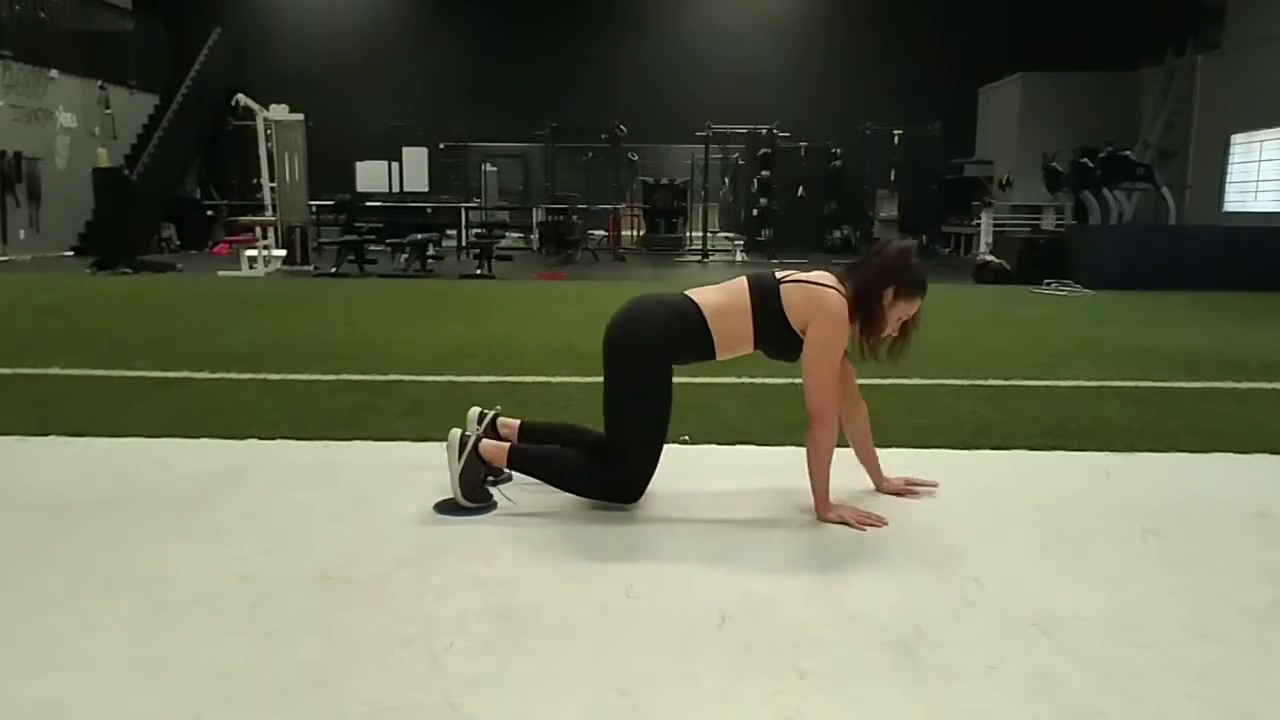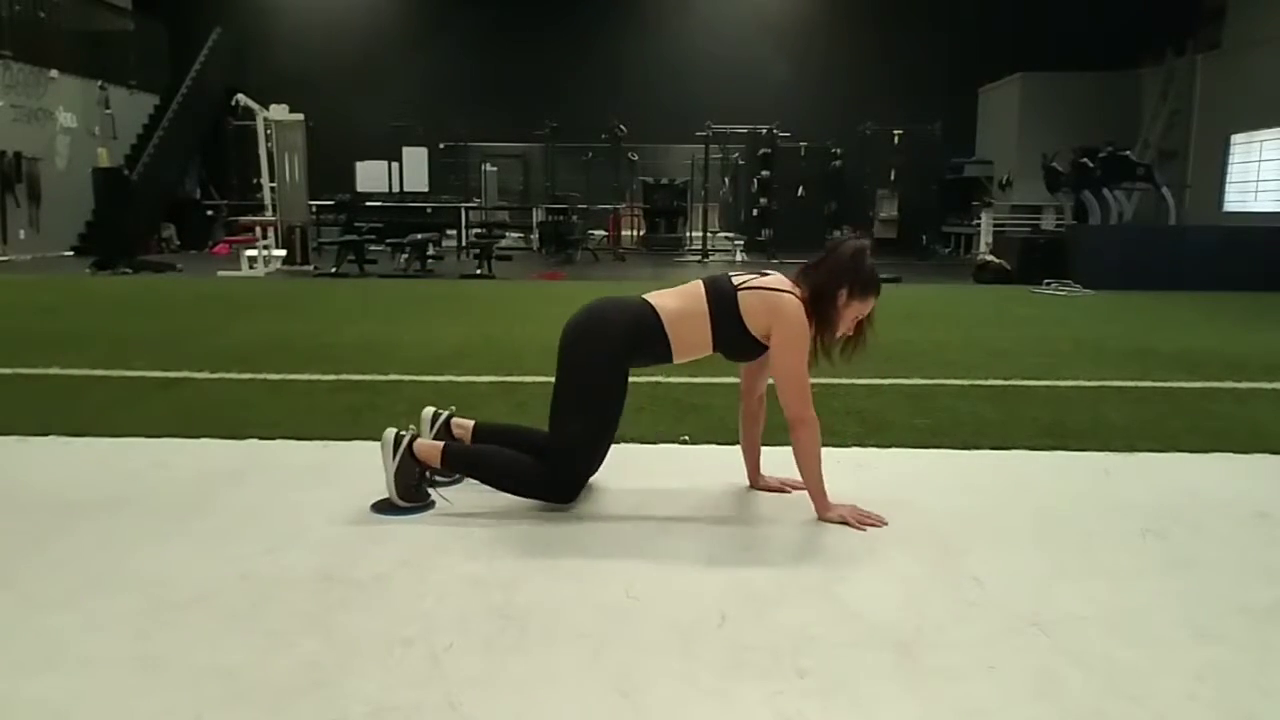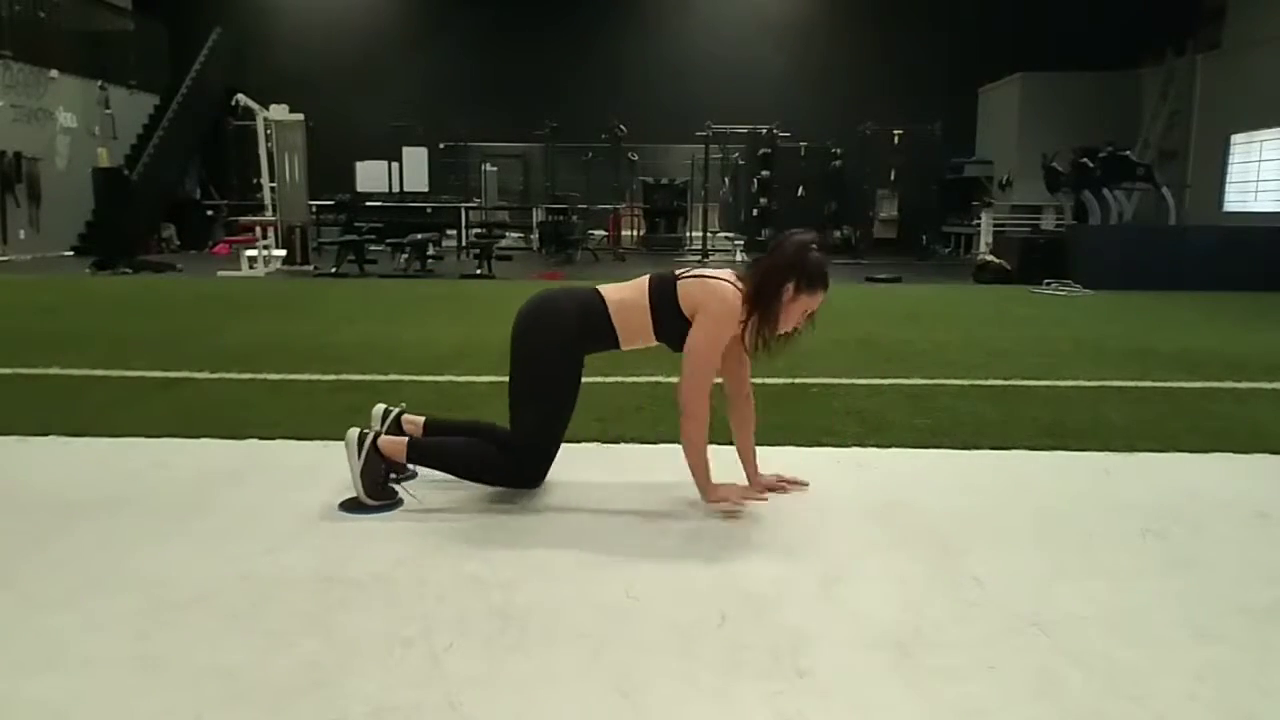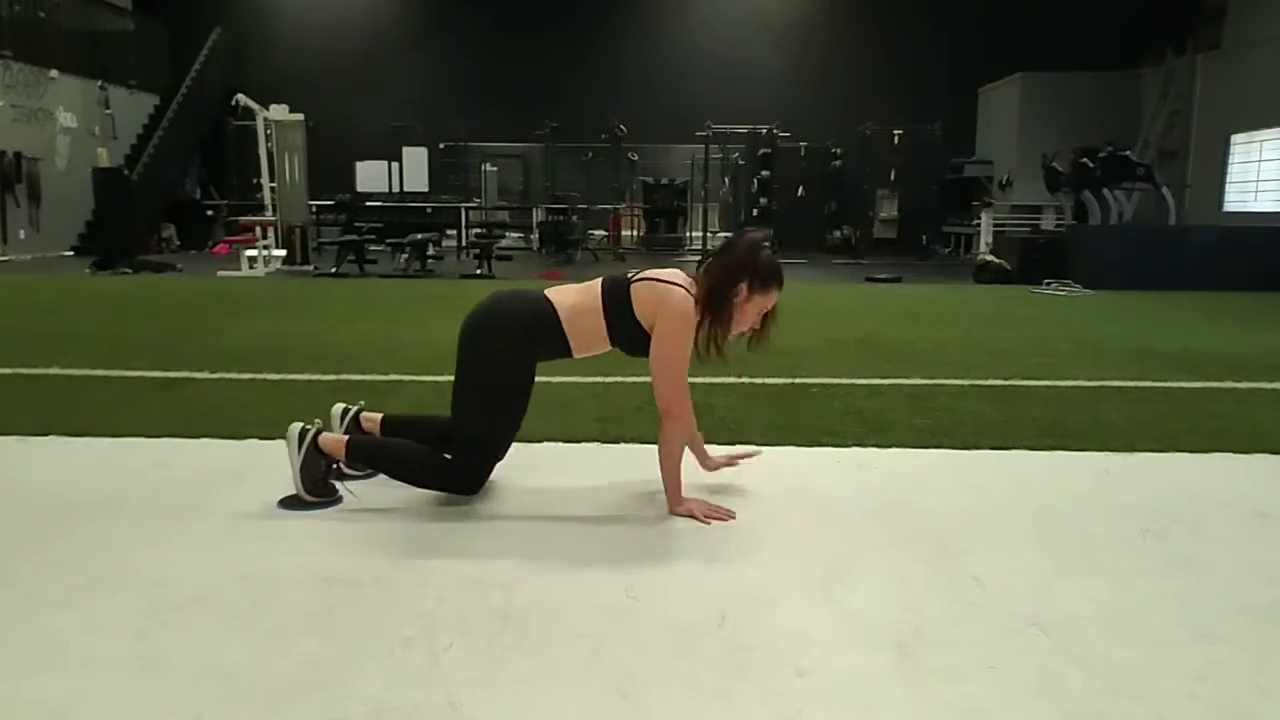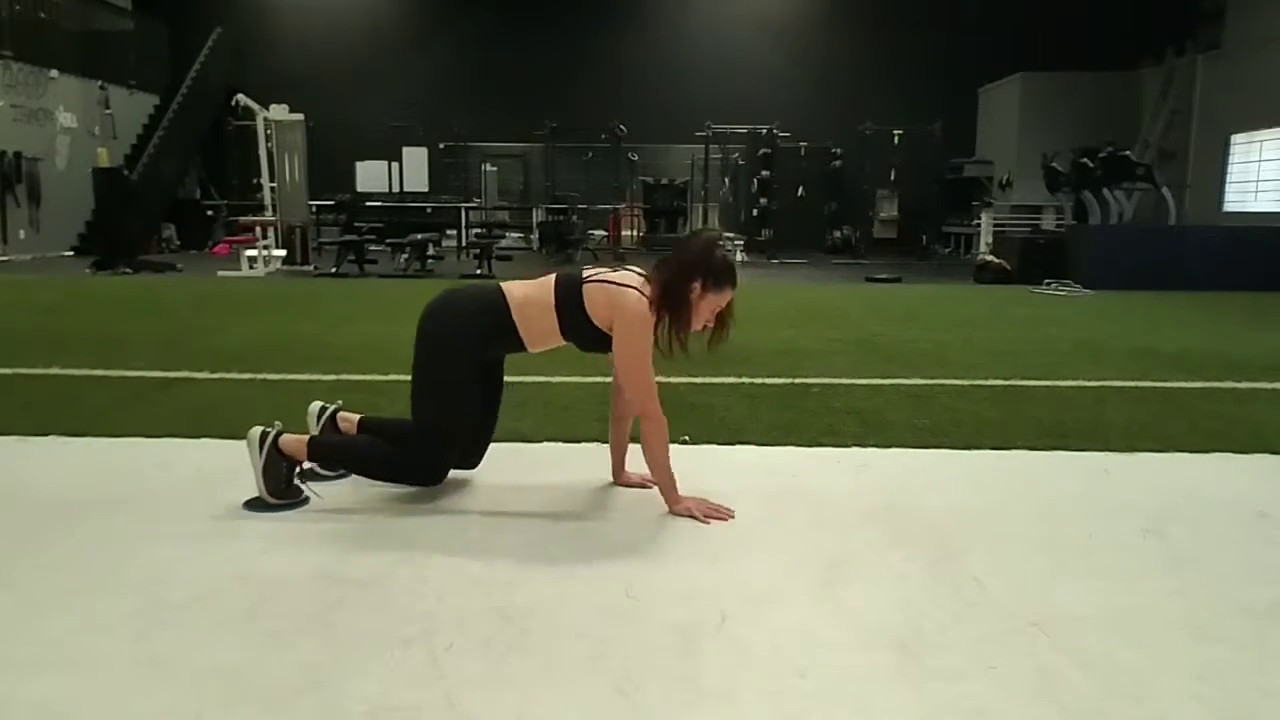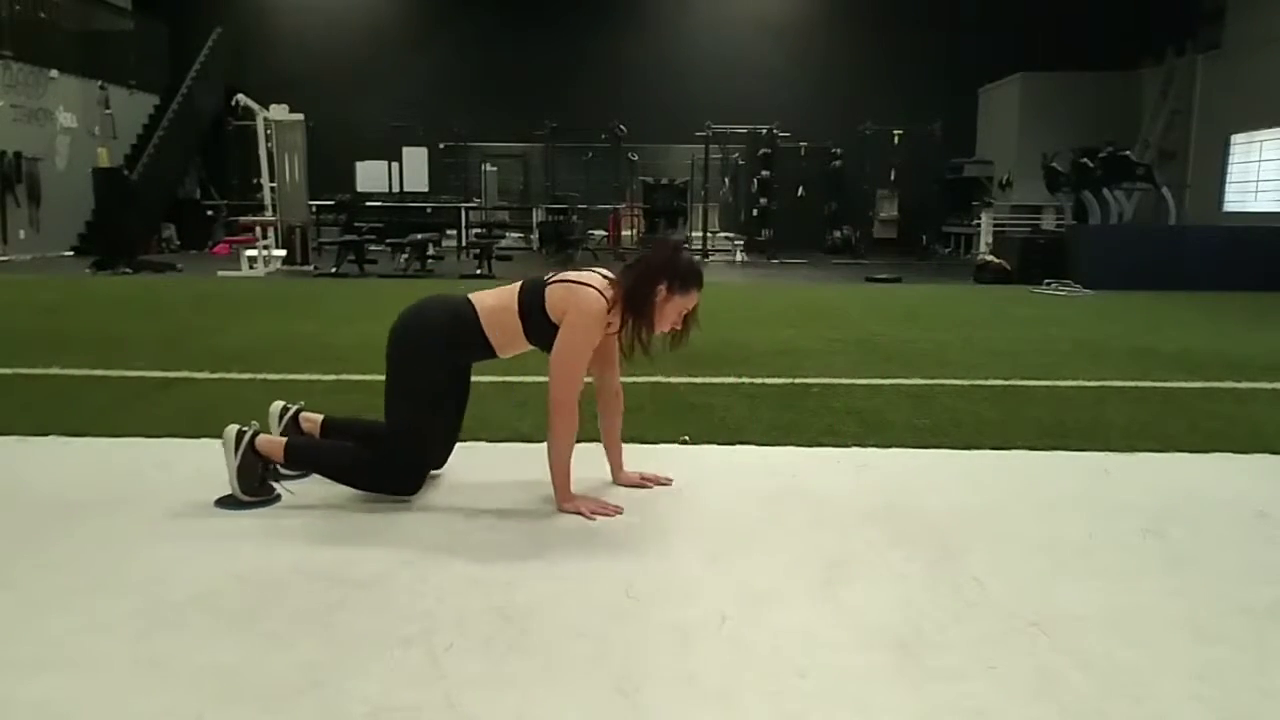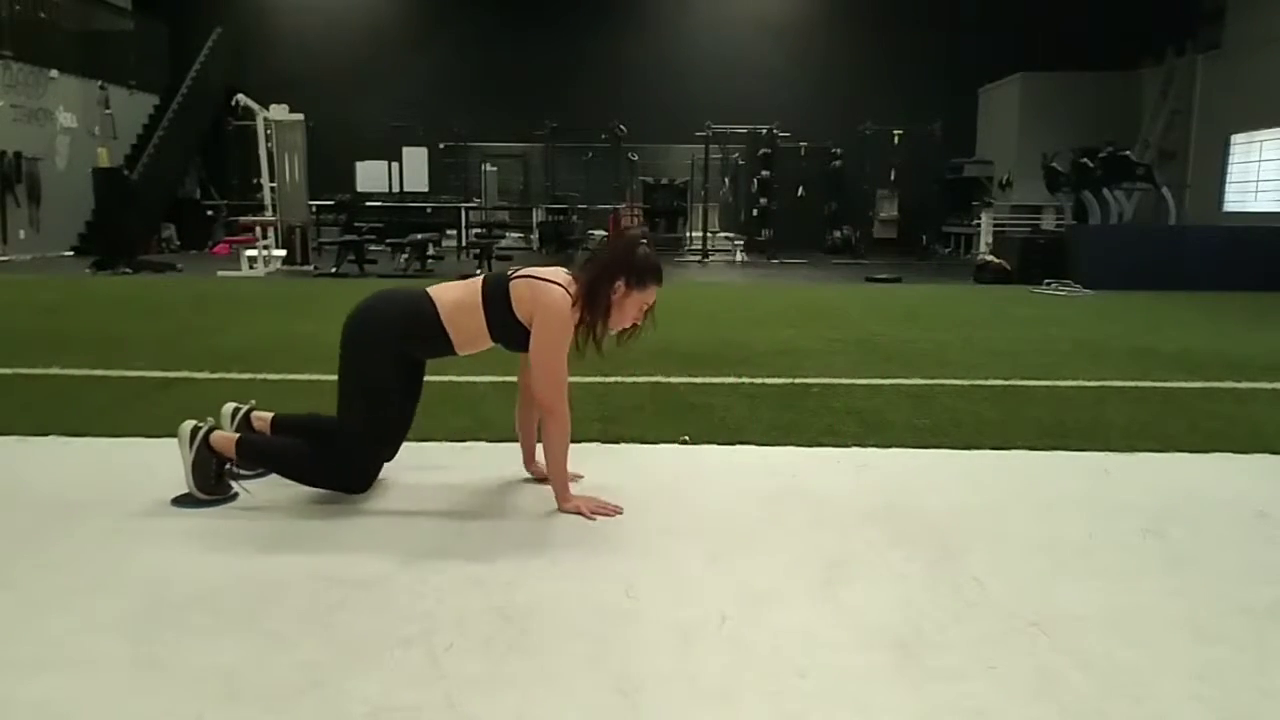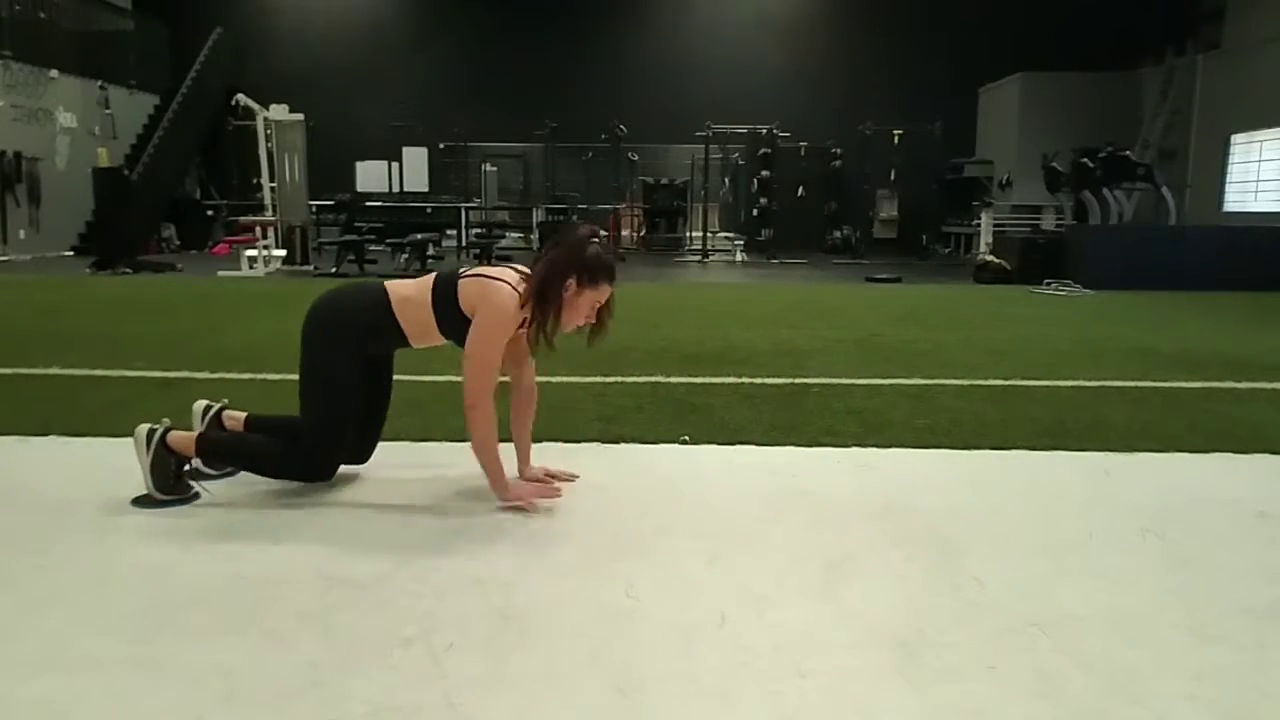
dt=0.2s
person 1, frame 1
left shoulder: (823, 296)
right shoulder: (832, 310)
left elbow: (846, 399)
right elbow: (822, 417)
left wrist: (879, 477)
right wrist: (824, 504)
left hip: (647, 326)
right hip: (646, 336)
left knee: (624, 450)
right knee: (623, 482)
left ankle: (500, 428)
right ankle: (480, 448)
person 1, frame 2
left shoulder: (777, 296)
right shoulder: (790, 312)
left elbow: (753, 393)
right elbow: (801, 418)
left wrist: (754, 470)
right wrist: (824, 505)
left hip: (606, 331)
right hip: (605, 341)
left knee: (572, 454)
right knee: (561, 482)
left ankle: (449, 427)
right ankle: (417, 449)
person 1, frame 3
left shoulder: (737, 297)
right shoulder: (723, 303)
left elbow: (740, 394)
right elbow: (692, 406)
left wrist: (754, 475)
right wrist: (708, 487)
left hip: (562, 326)
right hip: (553, 329)
left knee: (528, 444)
right knee: (523, 469)
left ankle: (403, 423)
right ankle: (380, 446)
person 1, frame 4
left shoulder: (683, 295)
right shoulder: (678, 306)
left elbow: (672, 401)
right elbow: (673, 412)
left wrist: (703, 456)
right wrist: (678, 498)
left hip: (514, 329)
right hip: (502, 334)
left knee: (483, 444)
right knee: (466, 474)
left ankle: (362, 422)
right ankle: (322, 443)
person 1, frame 5
left shoulder: (644, 295)
right shoulder: (634, 305)
left elbow: (629, 394)
right elbow: (648, 409)
left wrist: (621, 470)
right wrist: (674, 498)
left hip: (476, 328)
right hip: (456, 326)
left knee: (466, 452)
right knee: (427, 465)
left ankle: (338, 422)
right ankle: (281, 445)
person 1, frame 6
left shoulder: (613, 298)
right shoulder: (591, 305)
left elbow: (610, 392)
right elbow: (561, 408)
left wrist: (622, 469)
right wrist: (564, 493)
left hip: (447, 337)
right hip: (428, 336)
left knee: (430, 448)
right knee: (403, 475)
left ankle: (300, 421)
right ankle: (257, 445)
person 1, frame 7
left shoulder: (568, 292)
right shoulder: (554, 303)
left elbow: (531, 385)
right elbow: (550, 406)
left wrist: (531, 460)
right wrist: (567, 495)
left hip: (403, 333)
right hip: (380, 331)
left knee: (376, 442)
right knee: (353, 472)
left ankle: (254, 421)
right ankle: (210, 440)
person 1, frame 8
left shoulder: (528, 291)
right shoulder: (503, 301)
left elbow: (522, 382)
right elbow: (477, 404)
left wrist: (525, 463)
right wrist: (501, 485)
left hip: (367, 330)
right hip: (340, 326)
left knee: (354, 448)
right knee: (315, 463)
left ankle: (224, 420)
right ankle: (168, 442)
